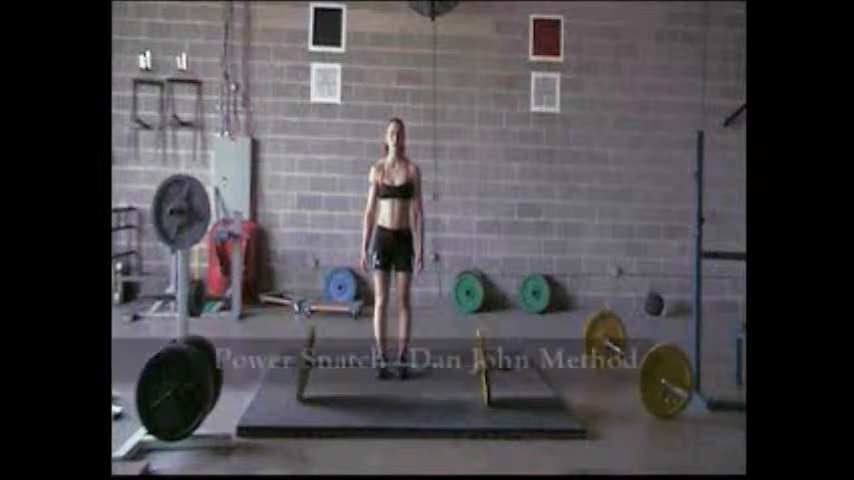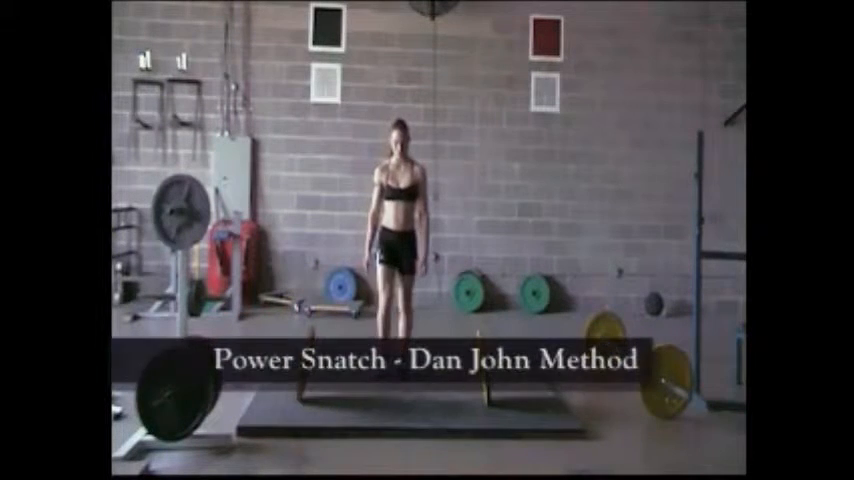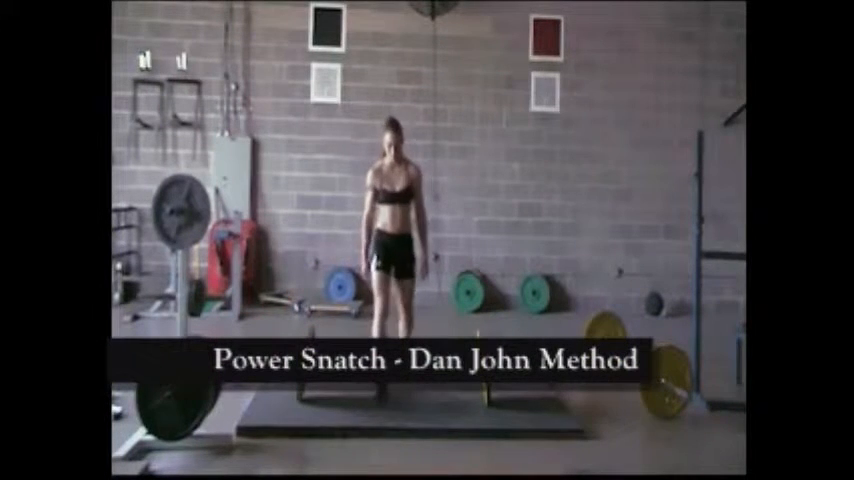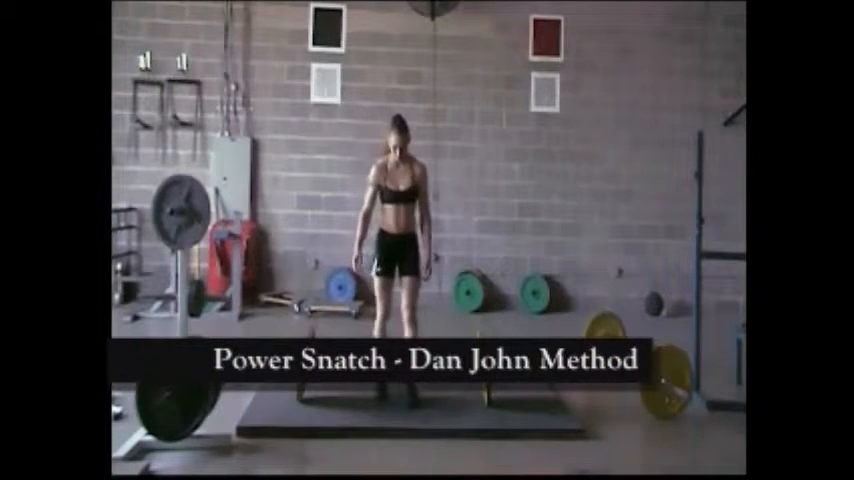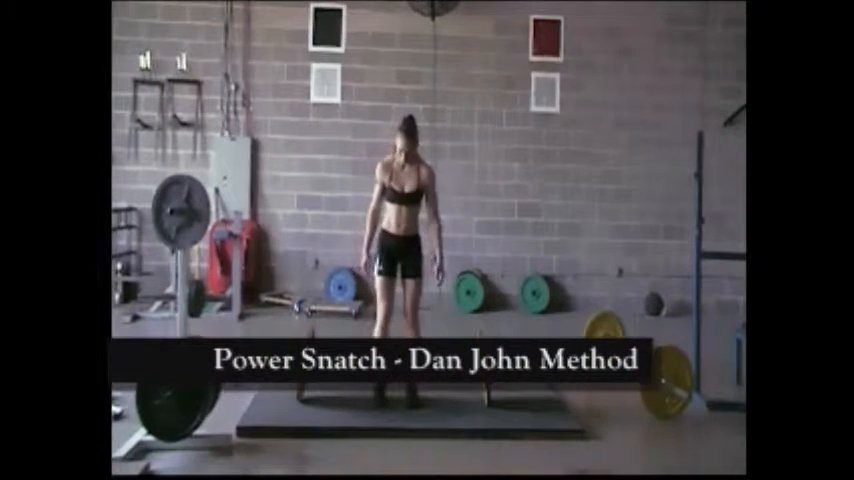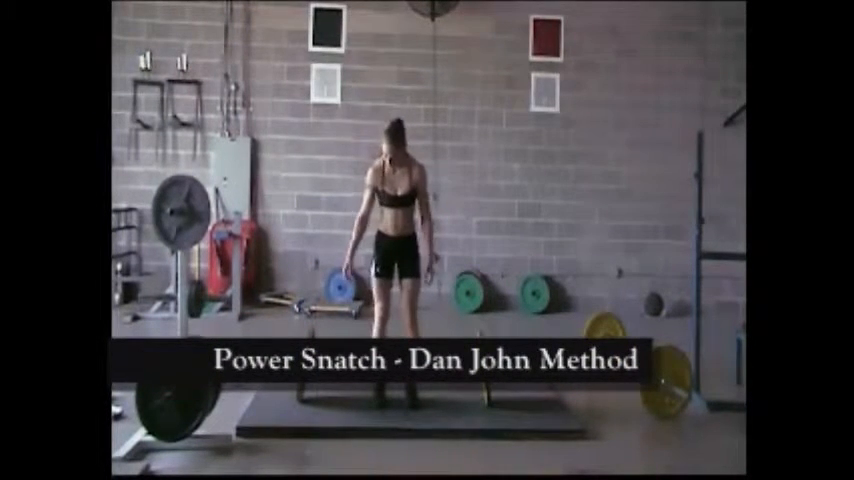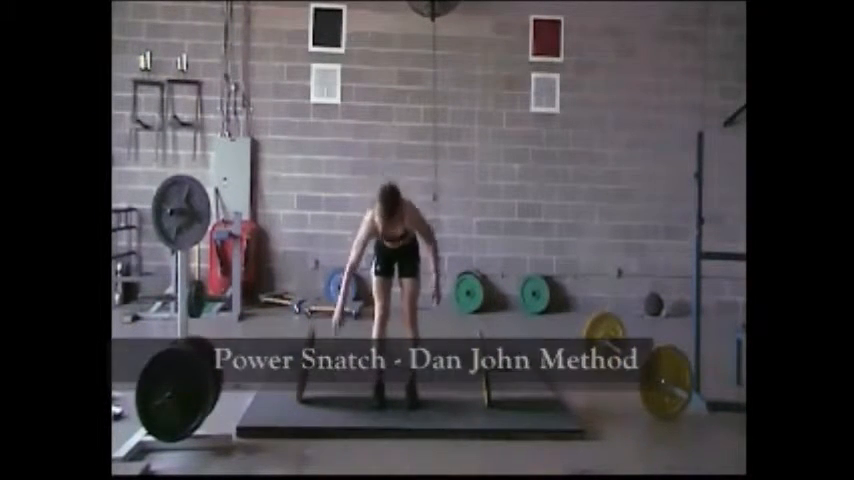
dt=0.5s
person 1, frame 1
left shoulder: (413, 170)
right shoulder: (377, 169)
left elbow: (418, 211)
right elbow: (370, 210)
left wrist: (420, 248)
right wrist: (364, 248)
left hip: (404, 239)
right hip: (382, 237)
left knee: (403, 301)
right knee: (381, 301)
left ankle: (402, 357)
right ankle: (382, 358)
person 1, frame 2
left shoulder: (418, 171)
right shoulder: (381, 171)
left elbow: (423, 213)
right elbow: (374, 211)
left wrist: (424, 251)
right wrist: (367, 248)
left hip: (408, 240)
right hip: (386, 238)
left knee: (405, 303)
right knee: (385, 299)
person 1, frame 3
left shoulder: (413, 171)
right shoulder: (375, 173)
left elbow: (420, 214)
right elbow: (368, 215)
left wrist: (424, 254)
right wrist: (364, 255)
left hip: (405, 243)
right hip: (381, 243)
left knee: (405, 310)
right knee: (380, 310)
person 1, frame 4
left shoulder: (419, 169)
right shoulder: (378, 169)
left elbow: (424, 213)
right elbow: (366, 211)
left wrist: (427, 252)
right wrist: (358, 246)
left hip: (409, 243)
right hip: (385, 241)
left knee: (409, 313)
right knee: (382, 312)
left ankle: (410, 378)
person 1, frame 5
left shoulder: (425, 172)
right shoulder: (383, 168)
left elbow: (433, 215)
right elbow: (374, 210)
left wrist: (439, 254)
right wrist: (365, 248)
left hip: (411, 245)
right hip: (386, 243)
left knee: (411, 316)
right knee: (383, 314)
left ankle: (411, 381)
right ankle: (379, 378)
person 1, frame 6
left shoulder: (417, 171)
right shoulder: (375, 171)
left elbow: (425, 215)
right elbow: (363, 215)
left wrist: (430, 254)
right wrist: (350, 253)
left hip: (409, 245)
right hip: (383, 244)
left knee: (410, 316)
right knee: (381, 314)
left ankle: (411, 380)
right ankle: (378, 378)
person 1, frame 7
left shoulder: (411, 215)
right shoulder: (370, 219)
left elbow: (432, 243)
right elbow: (352, 262)
left wrist: (436, 279)
right wrist: (340, 305)
left hip: (408, 252)
right hip: (382, 253)
left knee: (409, 317)
right knee: (381, 315)
left ankle: (411, 382)
right ankle: (378, 381)
